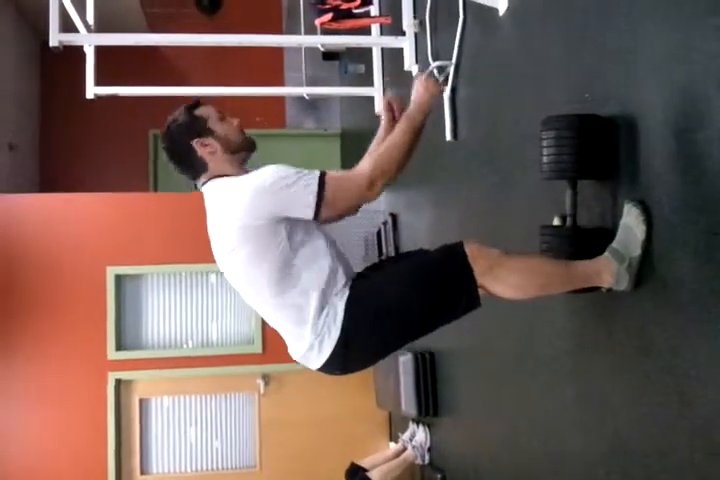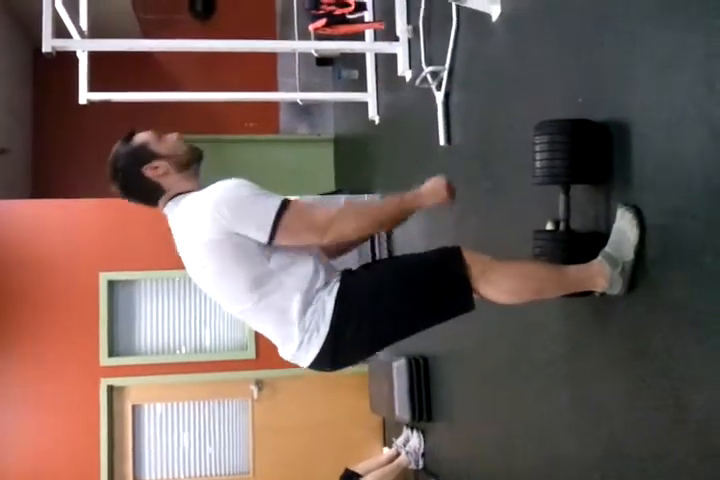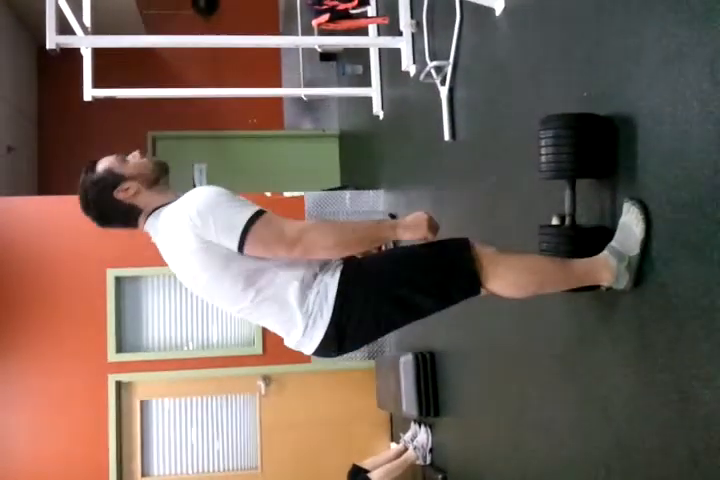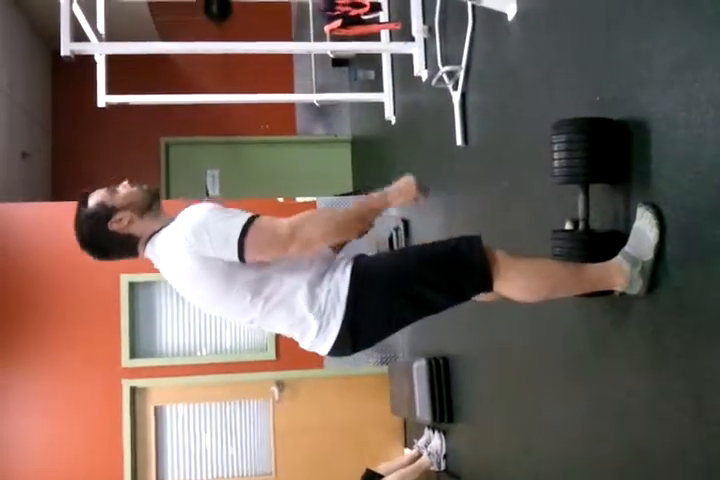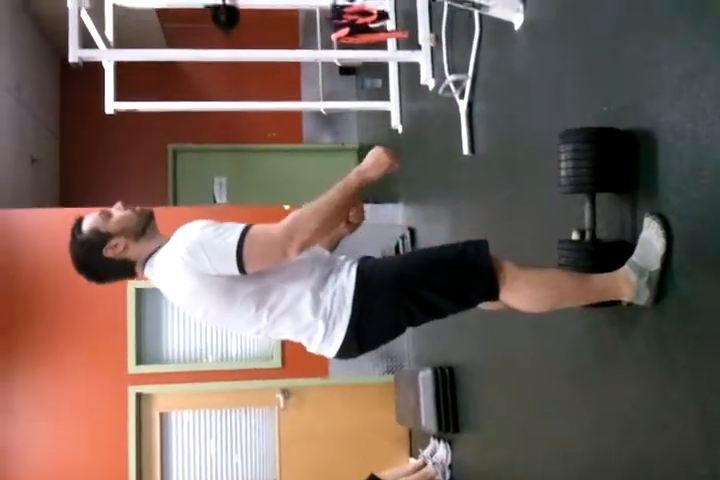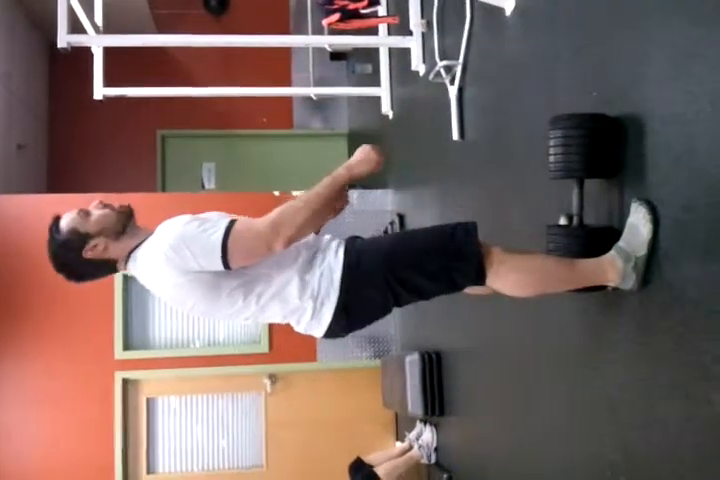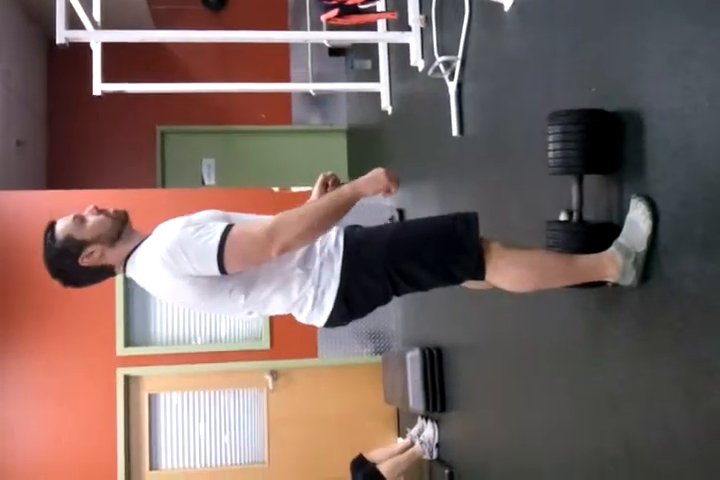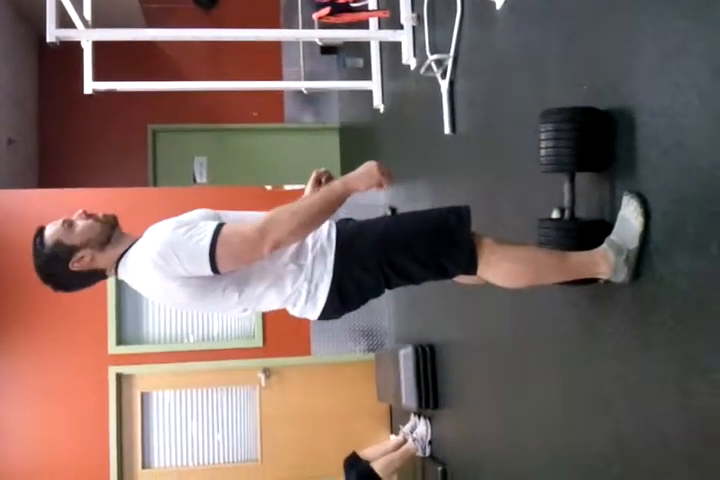
dt=0.2s
person 1, frame 1
left shoulder: (230, 203)
right shoulder: (261, 187)
left elbow: (345, 193)
right elbow: (365, 183)
left wrist: (388, 129)
right wrist: (420, 107)
left hip: (331, 337)
right hip: (346, 328)
left knee: (468, 265)
right knee: (481, 259)
left ankle: (587, 271)
right ankle: (609, 270)
person 1, frame 2
left shoulder: (192, 222)
right shoulder: (223, 199)
left elbow: (312, 244)
right elbow: (328, 227)
left wrist: (387, 213)
right wrist: (417, 199)
left hip: (321, 334)
right hip: (333, 323)
left knee: (462, 271)
right knee: (475, 267)
left ankle: (570, 276)
right ankle: (600, 274)
person 1, frame 3
left shoulder: (173, 234)
right shoulder: (198, 207)
right elbow: (300, 242)
left wrist: (367, 234)
right wrist: (398, 228)
left hip: (323, 321)
right hip: (337, 307)
left knee: (466, 266)
right knee: (481, 261)
left ankle: (574, 271)
right ankle: (606, 267)
person 1, frame 4
left shoulder: (176, 258)
right shoulder: (191, 227)
right elbow: (293, 237)
left wrist: (341, 232)
right wrist: (386, 199)
left hip: (334, 318)
right hip: (349, 301)
left knee: (470, 274)
right knee: (492, 265)
left ankle: (582, 281)
right ankle: (619, 273)
person 1, frame 5
left shoulder: (178, 271)
right shoulder: (189, 246)
right elbow: (289, 240)
left wrist: (335, 228)
right wrist: (362, 174)
left hip: (342, 321)
right hip: (356, 303)
left knee: (480, 278)
right knee: (499, 274)
left ankle: (592, 287)
right ankle: (626, 282)
person 1, frame 6
left shoulder: (162, 263)
right shoulder: (173, 244)
right elbow: (277, 233)
left wrist: (322, 205)
right wrist: (349, 170)
left hip: (330, 300)
right hip: (343, 283)
left knee: (466, 262)
right knee: (485, 259)
left ankle: (568, 275)
right ankle: (613, 267)
person 1, frame 7
left shoulder: (160, 261)
right shoulder: (170, 249)
right elbow: (276, 241)
left wrist: (317, 203)
right wrist: (358, 187)
left hip: (329, 288)
right hip: (341, 271)
left knee: (465, 257)
right knee: (485, 254)
left ankle: (572, 269)
right ankle: (612, 262)
person 1, frame 8
left shoulder: (149, 261)
right shoulder: (161, 253)
right elbow: (267, 239)
left wrist: (310, 198)
right wrist: (351, 183)
left hip: (321, 278)
right hip: (335, 265)
left knee: (457, 252)
right knee: (478, 249)
left ankle: (555, 267)
right ankle: (604, 260)
